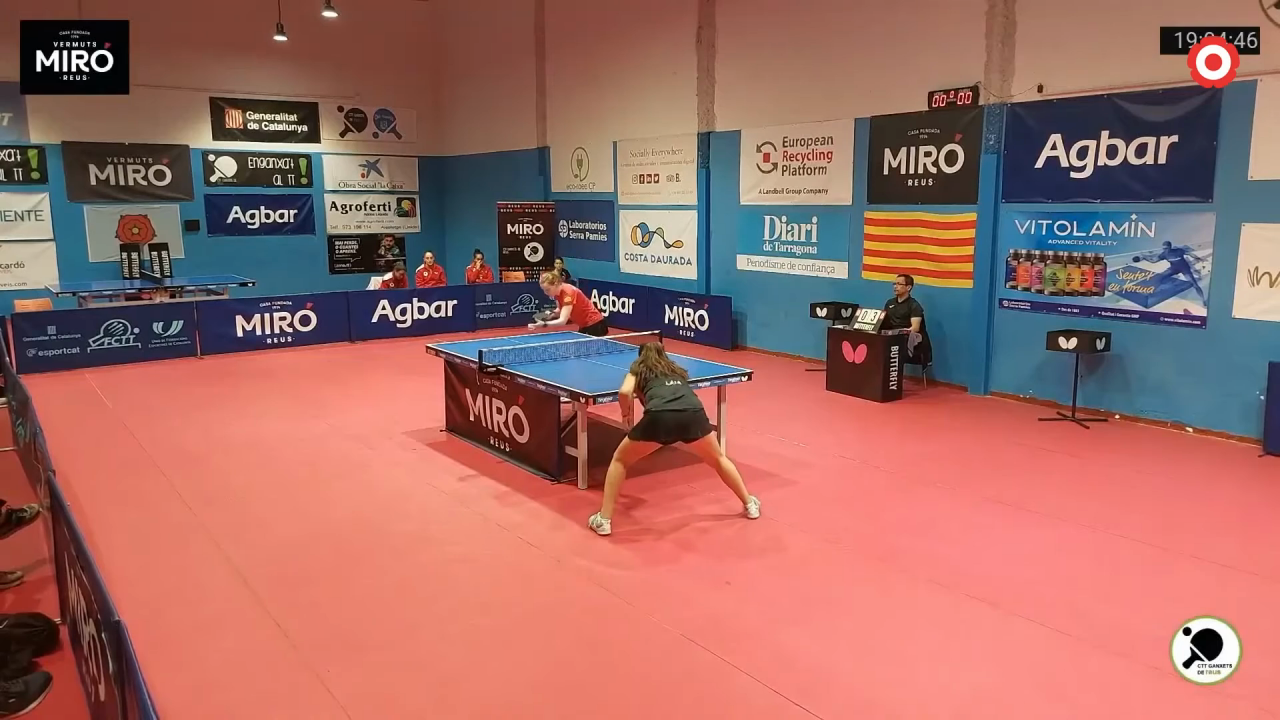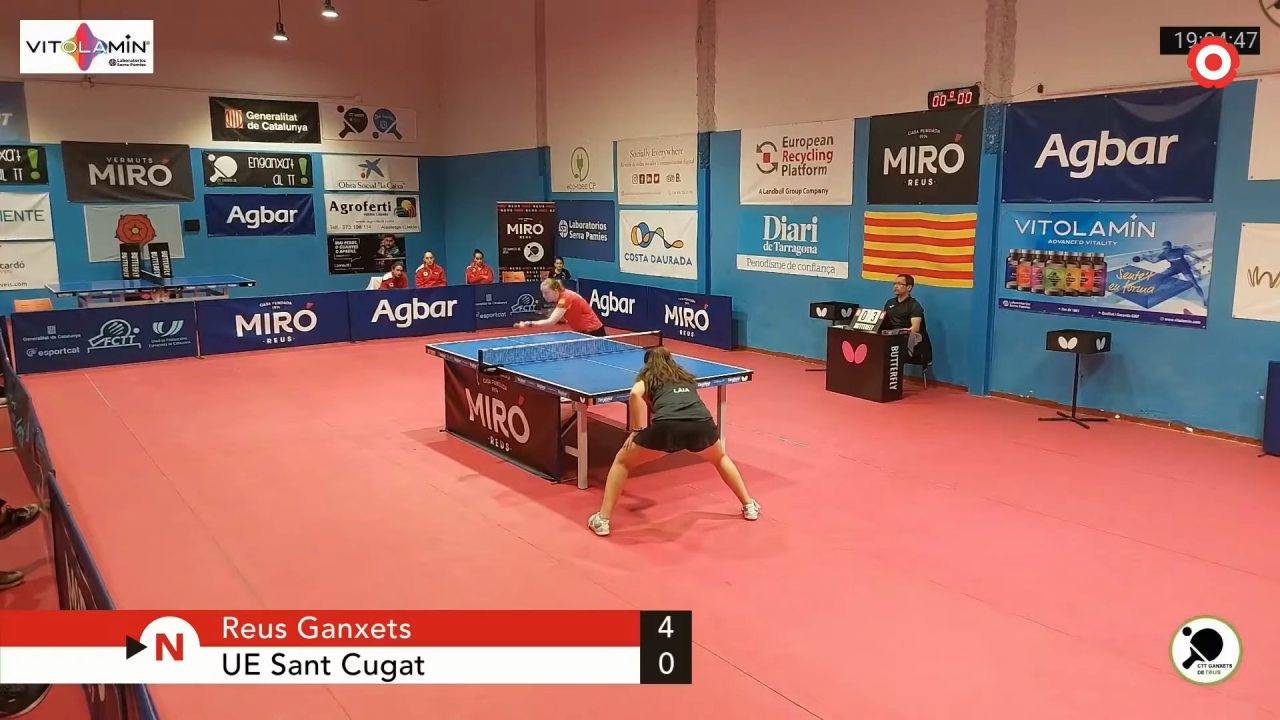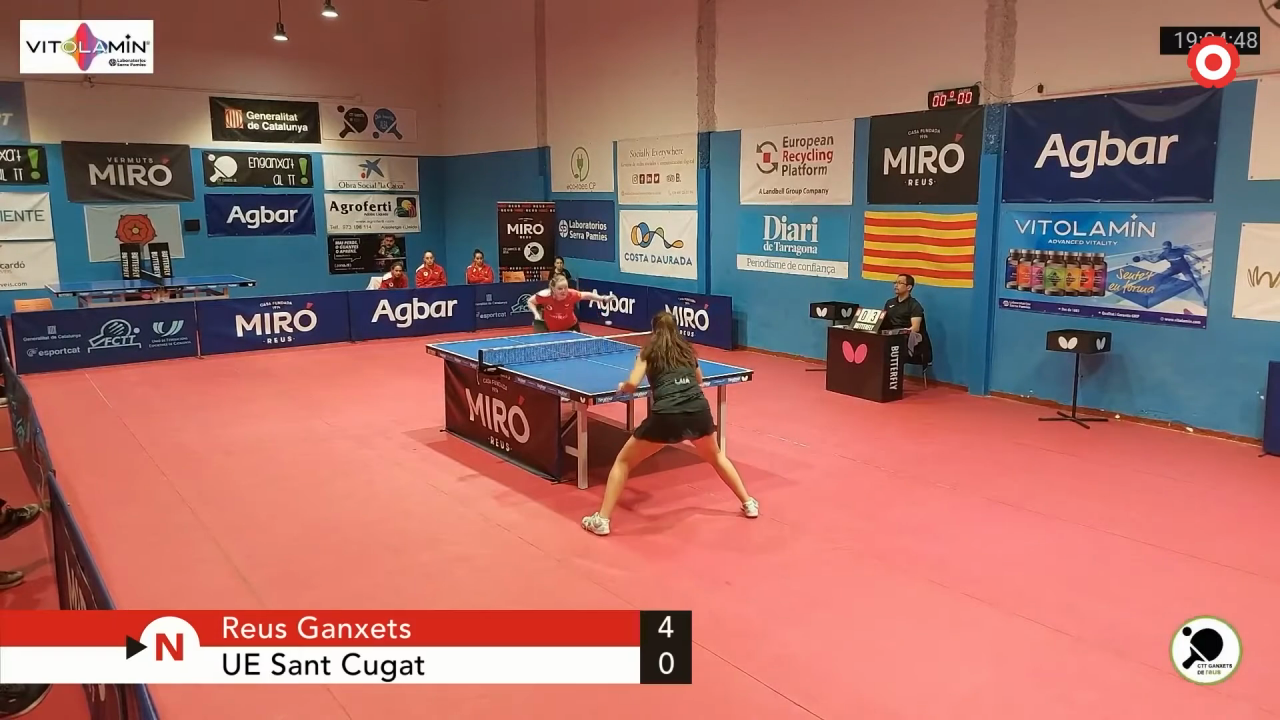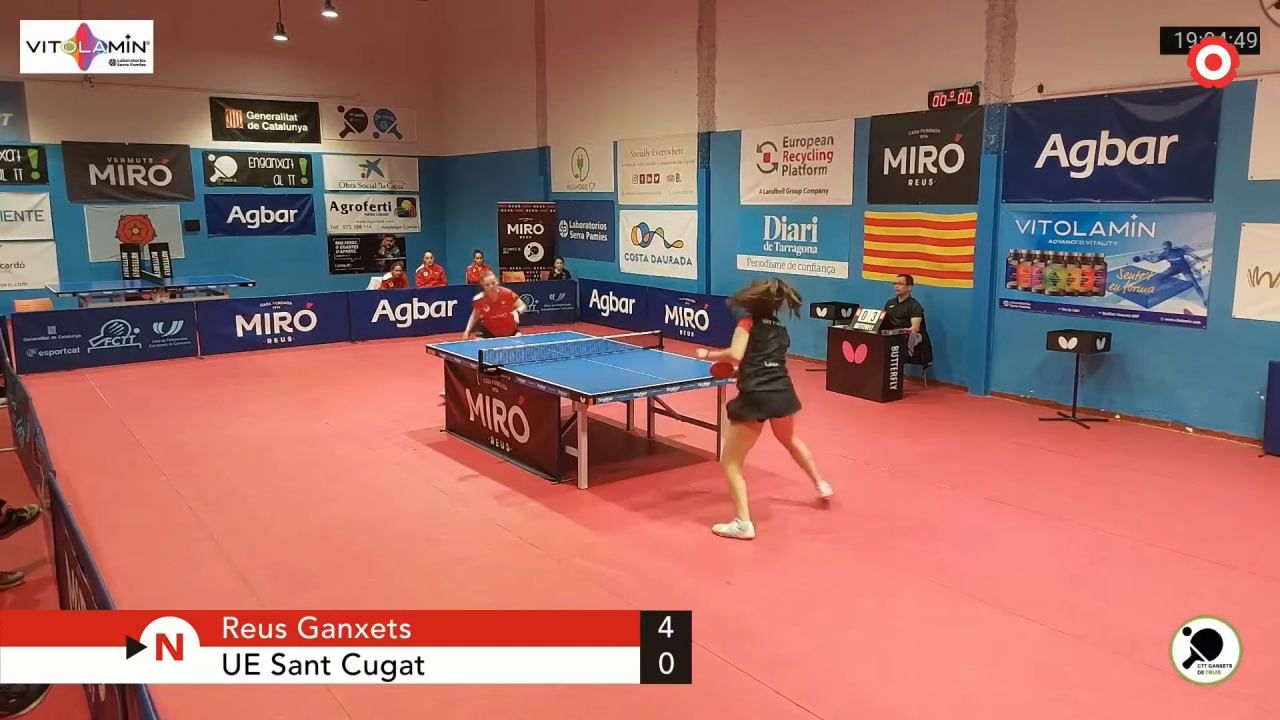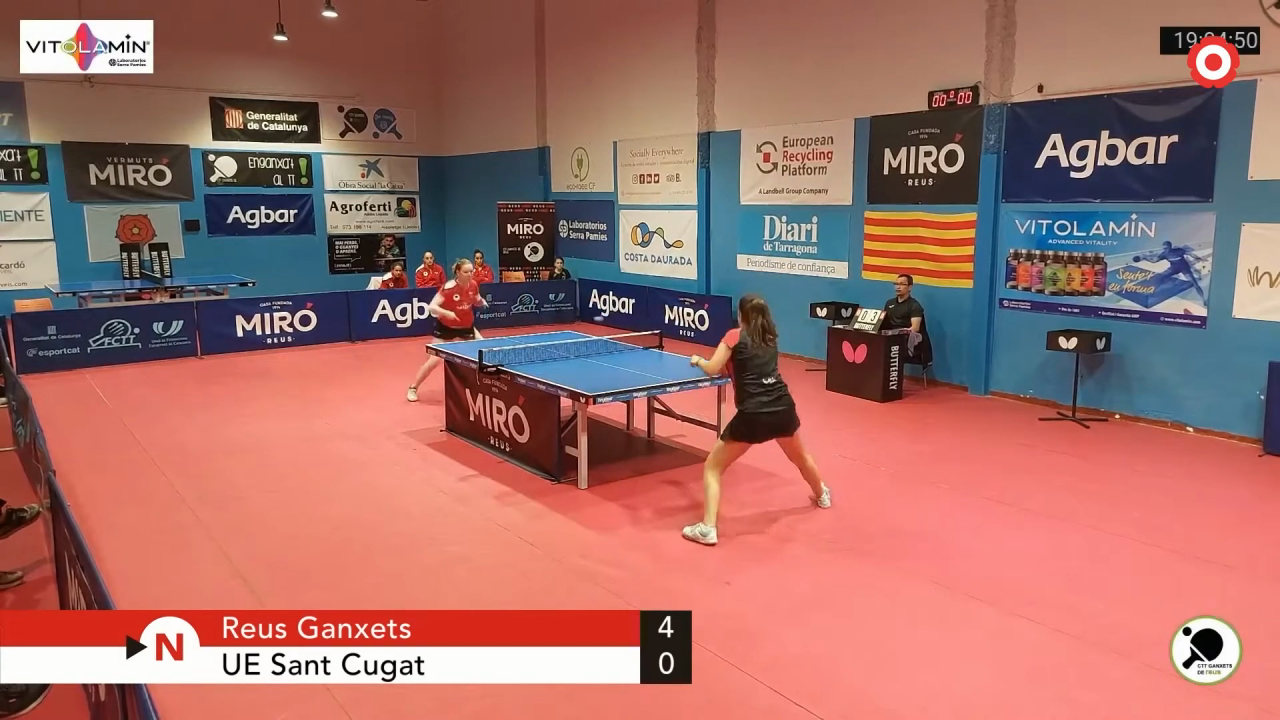
dt=1s
person 1, frame 1
left shoulder: (639, 369)
right shoulder: (677, 371)
left elbow: (624, 392)
left wrist: (626, 415)
left hip: (659, 416)
right hip: (693, 413)
left knee: (620, 460)
right knee: (717, 459)
left ankle: (604, 520)
right ankle: (750, 504)
person 1, frame 2
left shoulder: (647, 376)
right shoulder: (686, 377)
left elbow: (635, 394)
left wrist: (637, 430)
left hip: (667, 426)
right hip: (701, 424)
left knee: (622, 461)
right knee: (720, 458)
left ankle: (602, 520)
right ankle: (748, 505)
person 1, frame 3
left shoulder: (649, 352)
right shoulder: (687, 351)
left elbow: (632, 384)
left wrist: (622, 388)
left hip: (665, 416)
right hip: (699, 412)
left knee: (623, 462)
right knee: (715, 456)
left ankle: (602, 519)
right ankle: (748, 503)
person 1, frame 4
left shoulder: (749, 321)
right shoulder: (781, 327)
left elbow: (735, 356)
left wrist: (708, 354)
left hip: (755, 397)
right hip: (783, 393)
left knee: (731, 462)
right knee: (790, 441)
left ankle: (743, 523)
right ankle: (820, 485)
person 1, frame 5
left shoulder: (735, 336)
right shoulder: (770, 339)
left elbow: (712, 369)
left wrist: (696, 360)
left hip: (752, 416)
right hip: (783, 409)
left knee: (712, 468)
right knee: (799, 455)
left ankle: (708, 527)
right ankle: (821, 495)
